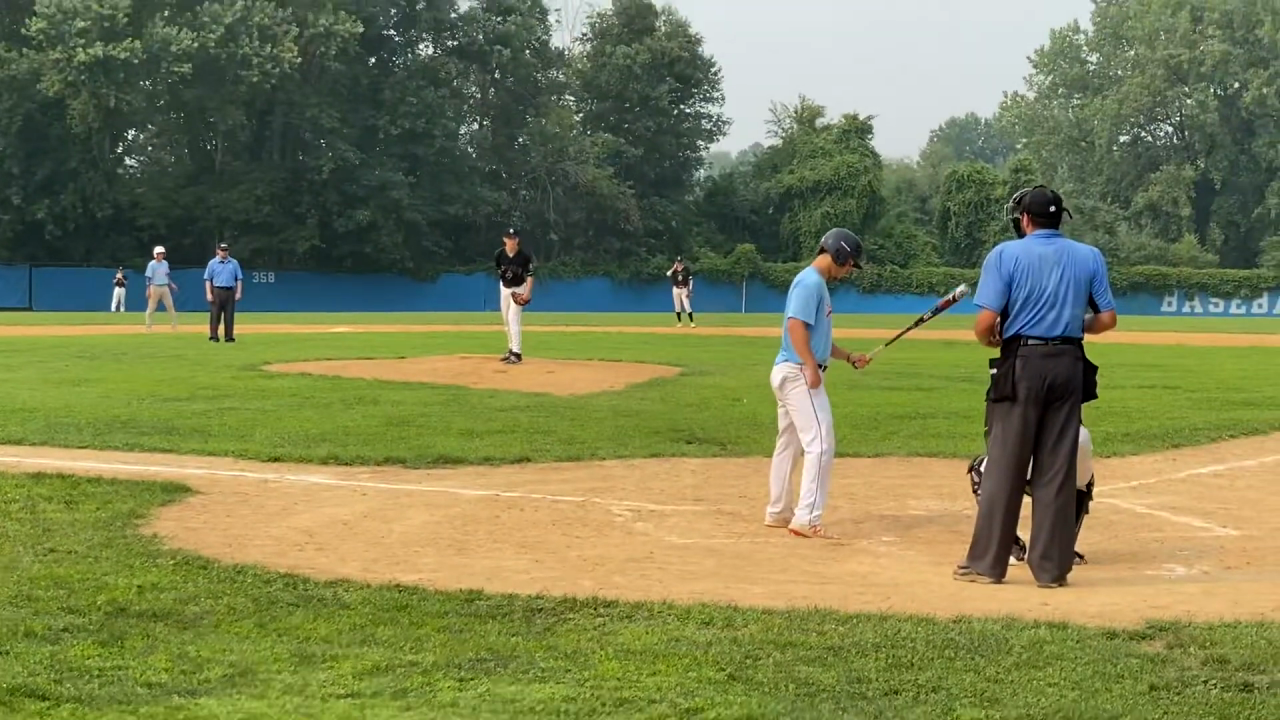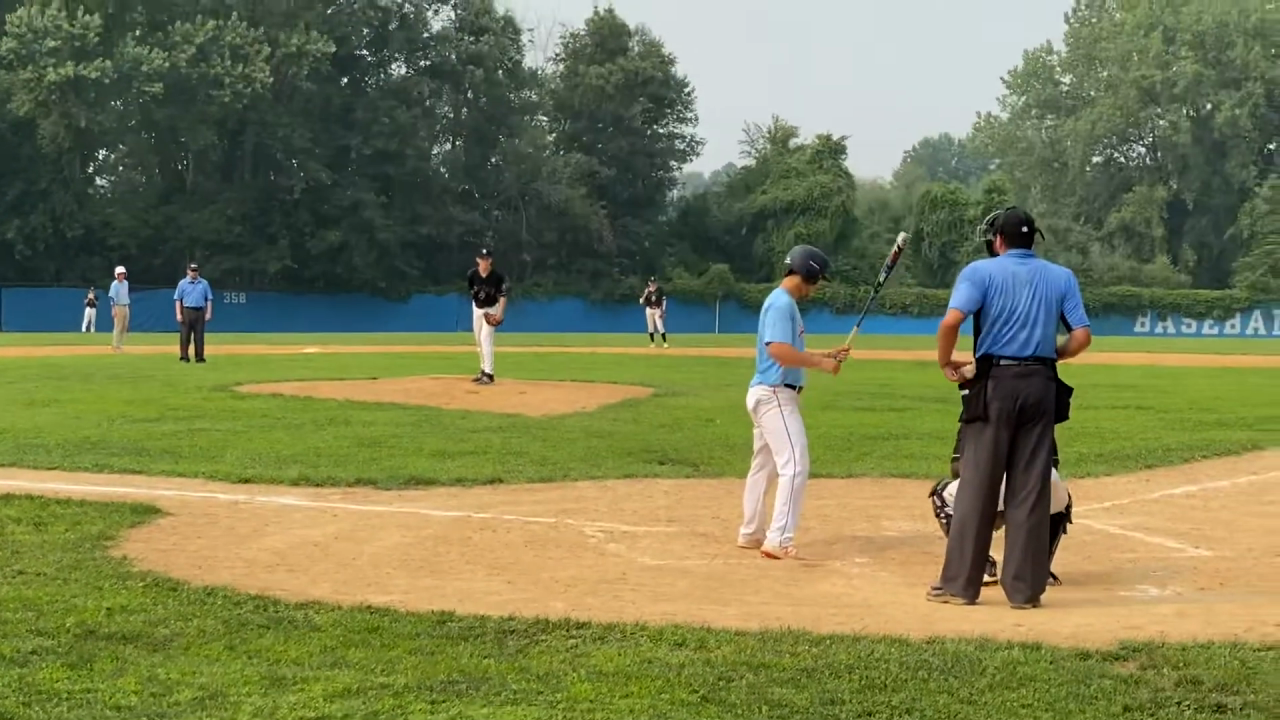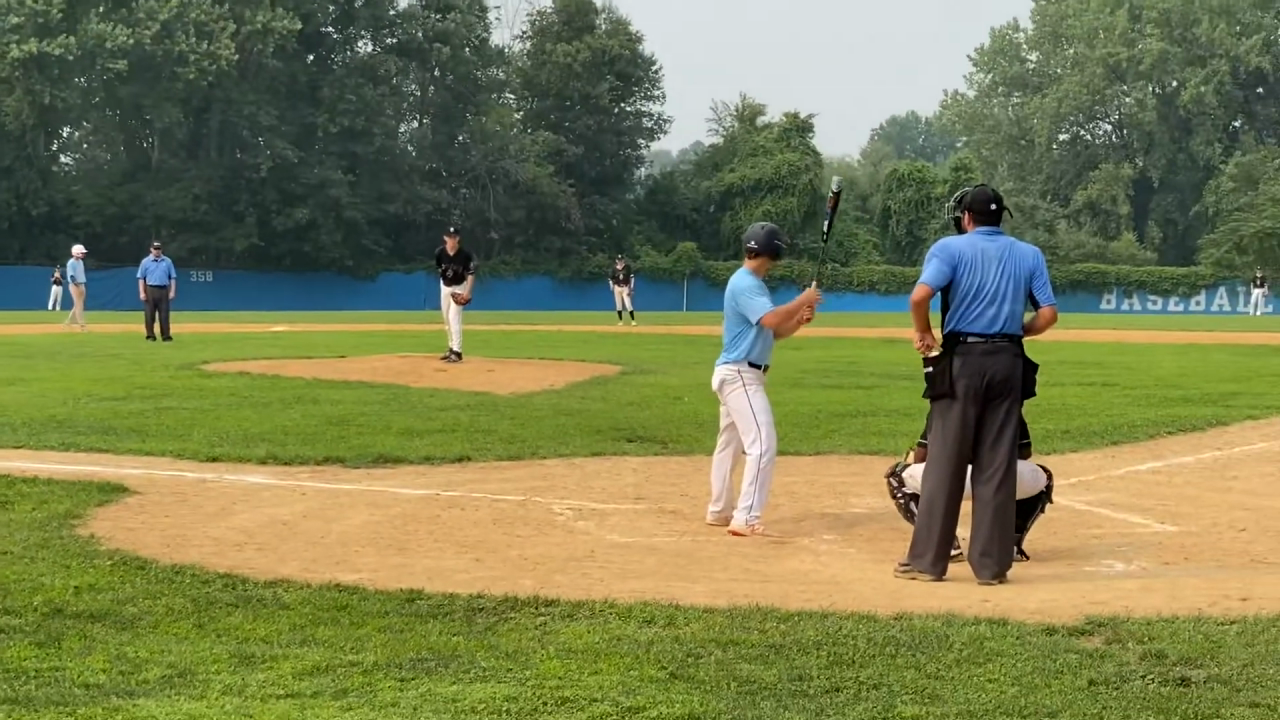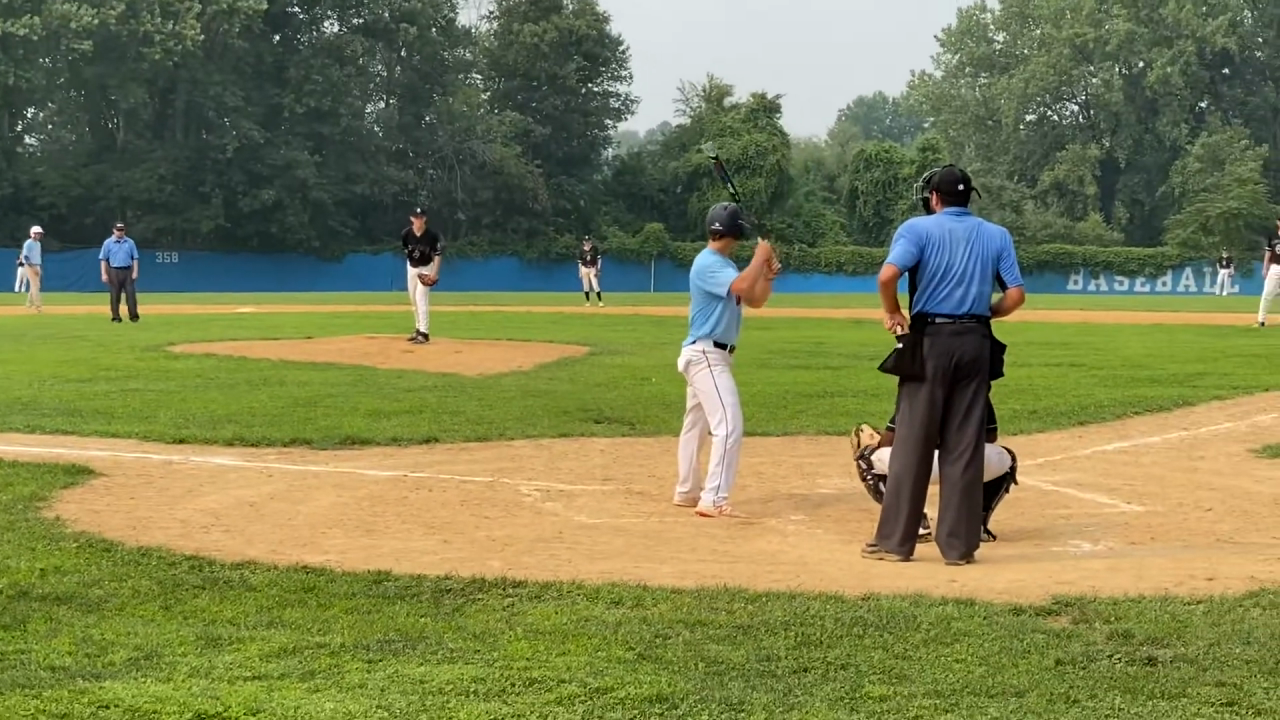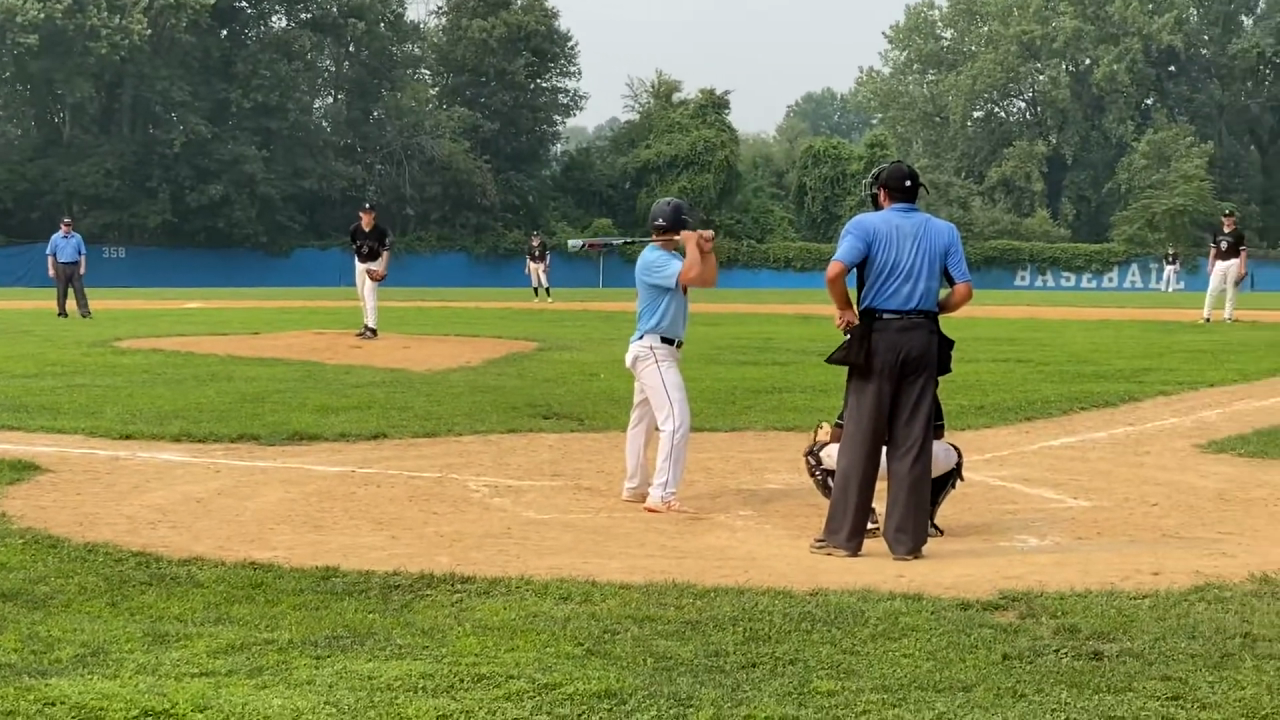
dt=0.3s
person 1, frame 1
left shoulder: (1006, 254)
right shoulder: (1090, 256)
left elbow: (986, 321)
right elbow: (1107, 319)
left wrist: (990, 340)
left hip: (1022, 363)
right hip: (1068, 366)
left knee: (1004, 465)
right knee: (1058, 469)
left ankle: (986, 563)
right ankle: (1052, 567)
person 1, frame 2
left shoulder: (981, 271)
right shoulder: (1062, 277)
left elbow: (950, 321)
right elbow: (1081, 336)
left wrist: (945, 361)
right wrist: (1049, 356)
left hip: (994, 383)
right hip: (1040, 385)
left knee: (977, 485)
right knee: (1031, 489)
left ankle: (960, 584)
right ankle: (1025, 587)
person 1, frame 3
left shoulder: (950, 247)
right shoulder: (1030, 254)
left elbow: (920, 296)
right elbow: (1048, 314)
left wrist: (923, 332)
left hip: (963, 359)
right hip: (1008, 362)
left knee: (945, 461)
right knee: (998, 465)
left ankle: (927, 560)
right ankle: (992, 563)
person 1, frame 4
left shoulder: (918, 227)
right shoulder: (998, 235)
left elbow: (887, 275)
right elbow: (1015, 295)
left wrist: (893, 312)
left hip: (930, 340)
right hip: (975, 342)
left knee: (913, 441)
right knee: (965, 445)
left ankle: (895, 540)
right ankle: (959, 544)
person 1, frame 5
left shoulder: (865, 224)
right shoulder: (945, 231)
left elbow: (834, 272)
right elbow: (963, 291)
left wrist: (845, 309)
left hip: (878, 336)
right hip: (922, 338)
left knee: (861, 437)
right knee: (913, 441)
left ankle: (842, 536)
right ankle: (906, 540)
person 2, frame 1
left shoulder: (817, 283)
right shoulder: (810, 281)
right elbow: (795, 326)
left wrist: (849, 356)
right wrist: (813, 368)
left hip: (791, 373)
right hip: (798, 373)
left knee: (788, 444)
right knee: (820, 445)
left ankle: (778, 512)
right ankle: (806, 519)
person 2, frame 2
left shoulder: (786, 303)
right shoulder: (781, 303)
left elbow: (791, 355)
right elbow: (778, 350)
left wrist: (826, 357)
right wrist: (820, 363)
left hip: (769, 394)
right hip: (775, 395)
left knee: (763, 466)
right knee: (795, 466)
left ankle: (751, 533)
right ankle: (778, 541)
person 2, frame 3
left shoulder: (754, 283)
right shoulder: (744, 283)
left elbow: (776, 331)
right elbow: (772, 320)
left wrist: (800, 318)
right wrist: (802, 299)
left hip: (737, 374)
right hip: (740, 374)
left knee: (729, 444)
right knee: (762, 445)
left ankle: (719, 510)
right ankle: (745, 519)
person 2, frame 4
left shoulder: (723, 263)
right shoulder: (709, 263)
left elbow: (754, 300)
right elbow: (743, 286)
left wrist: (767, 276)
right wrist: (760, 256)
left hip: (706, 354)
right hip: (707, 354)
left knee: (696, 424)
right knee: (729, 426)
left ankle: (686, 492)
right ankle: (713, 501)
person 2, frame 5
left shoulder: (671, 256)
right shoulder: (653, 258)
left elbow: (708, 280)
right elbow: (692, 276)
left wrist: (706, 249)
right wrist: (691, 245)
left hip: (654, 350)
right hip: (654, 350)
left knee: (643, 420)
right knee: (676, 421)
left ankle: (635, 487)
right ankle: (661, 496)
